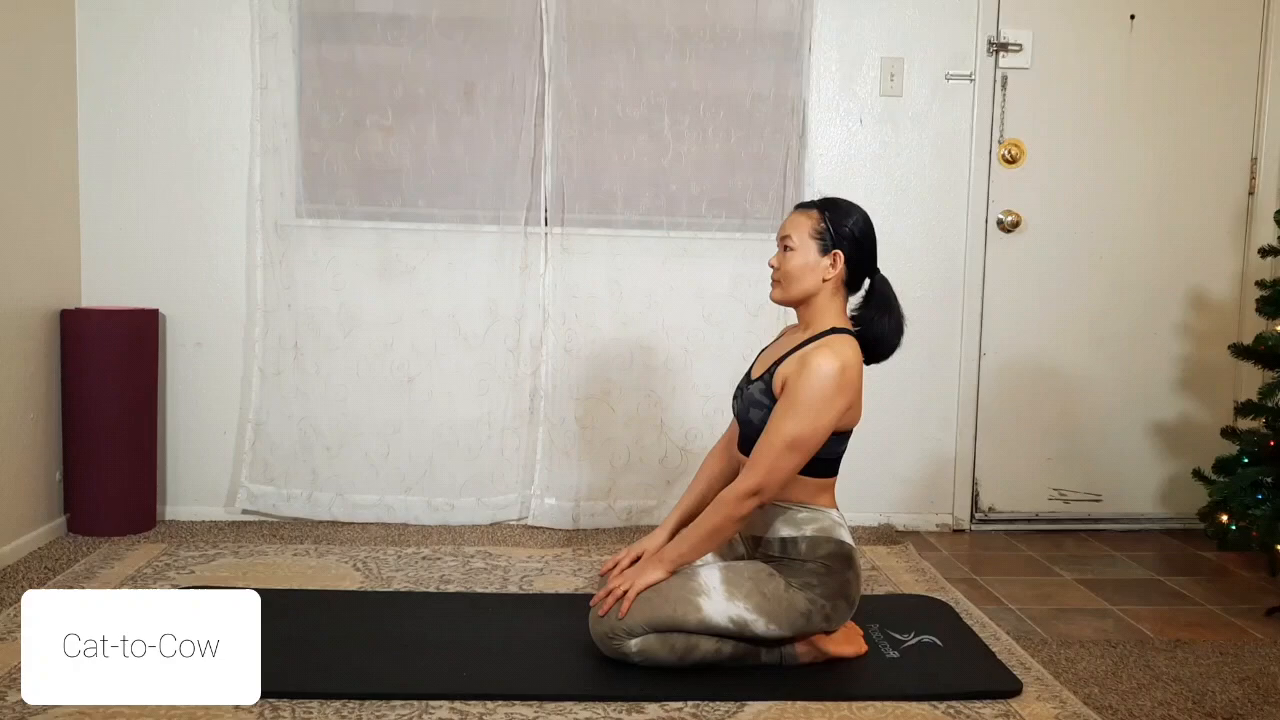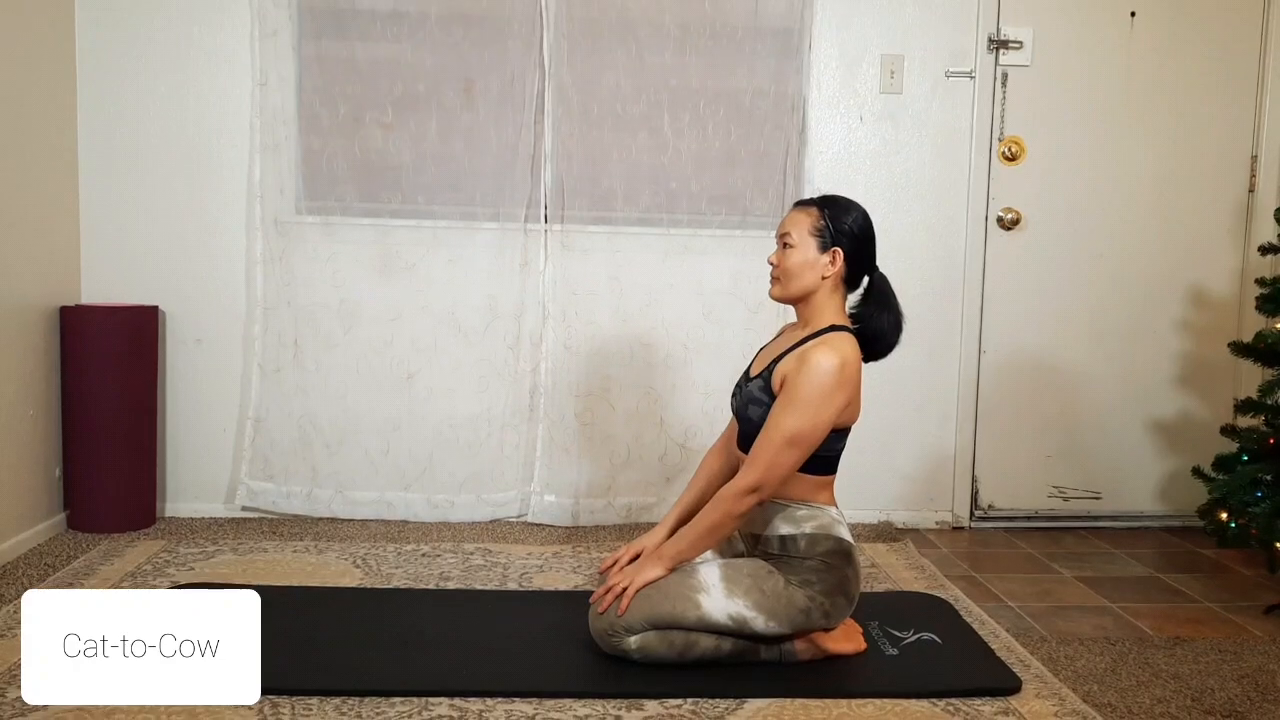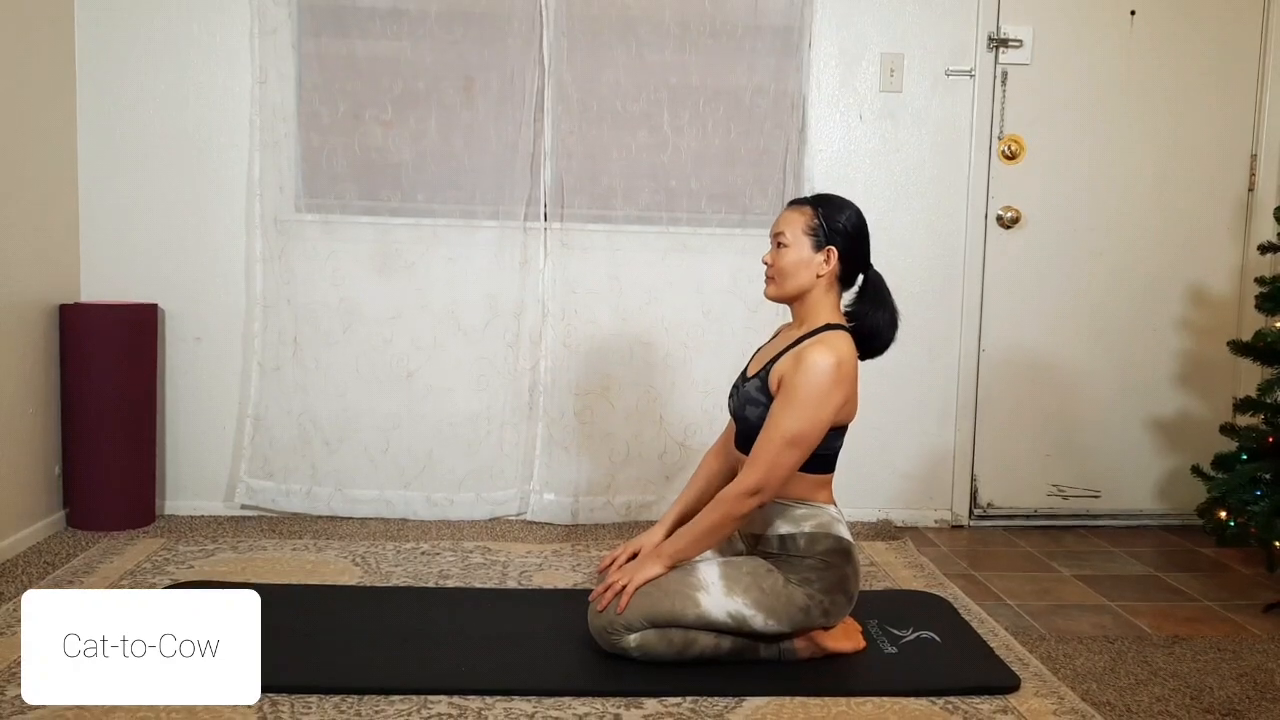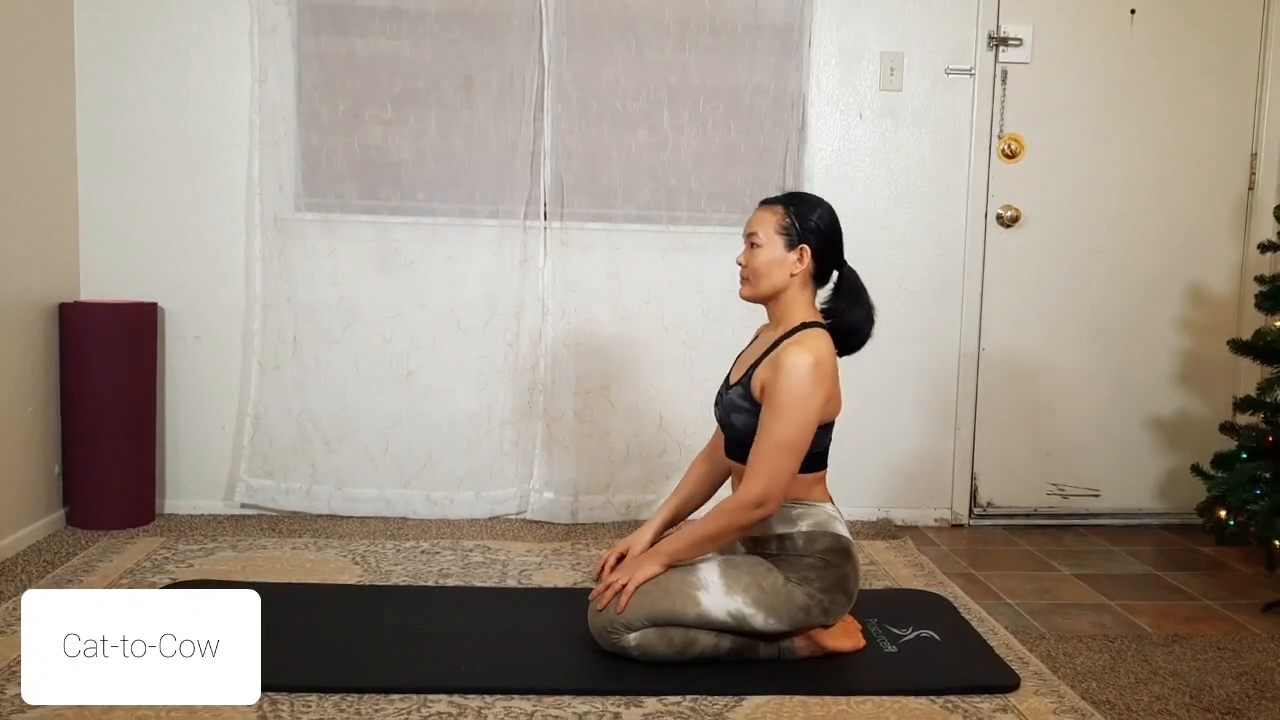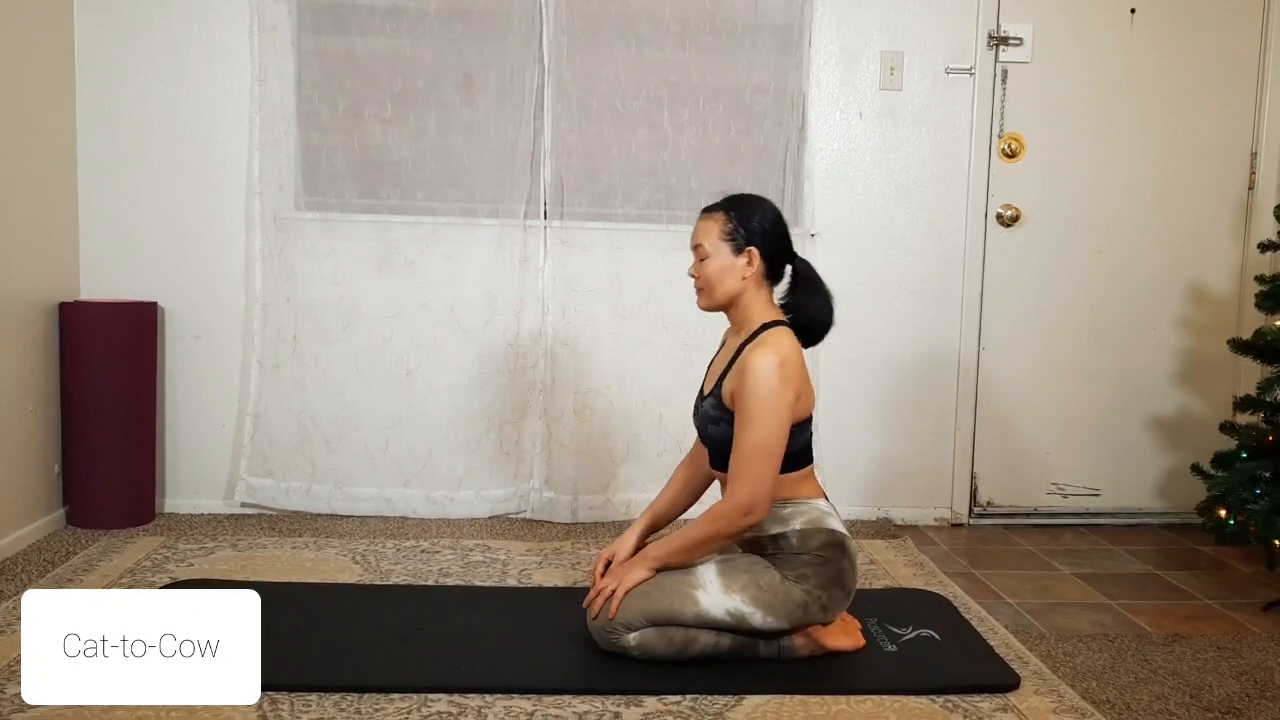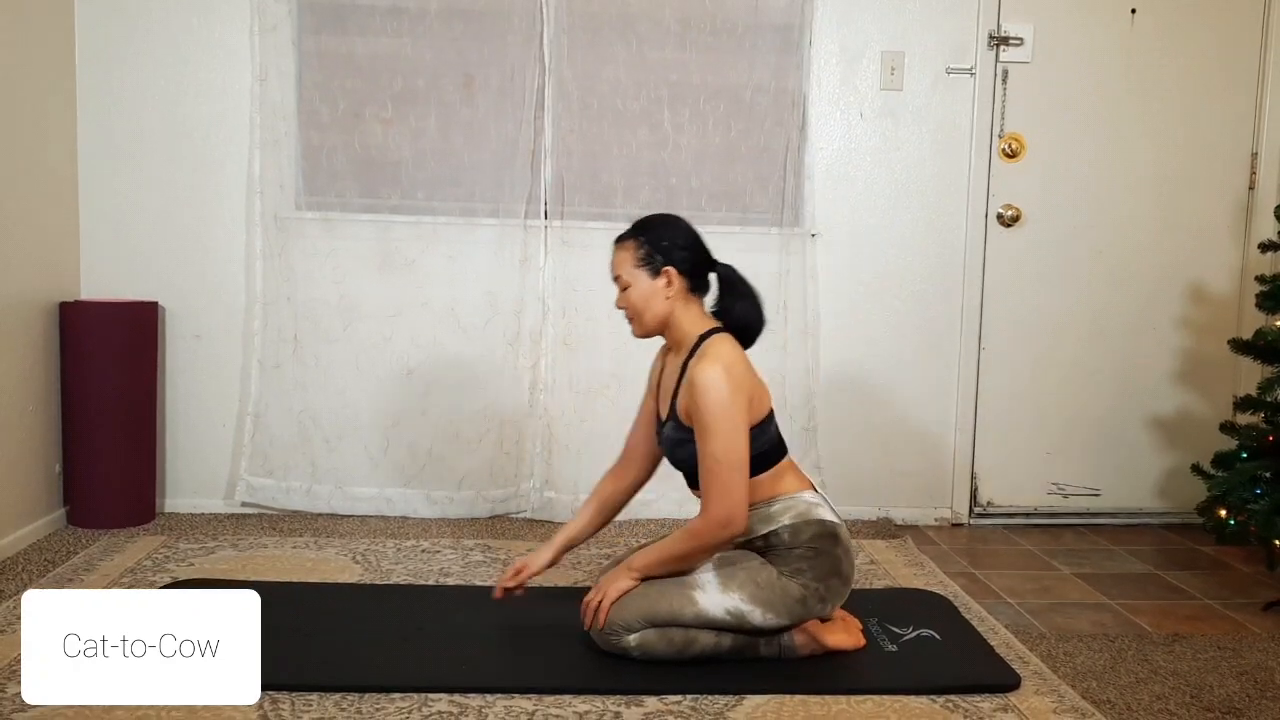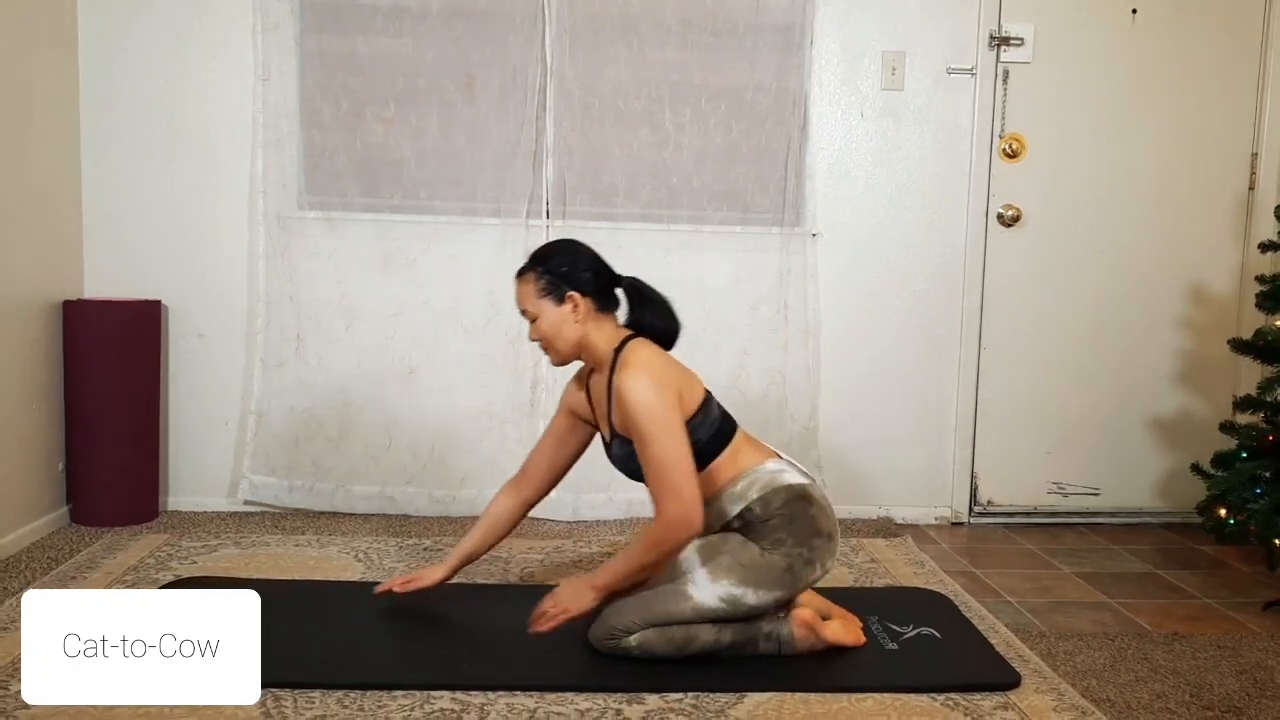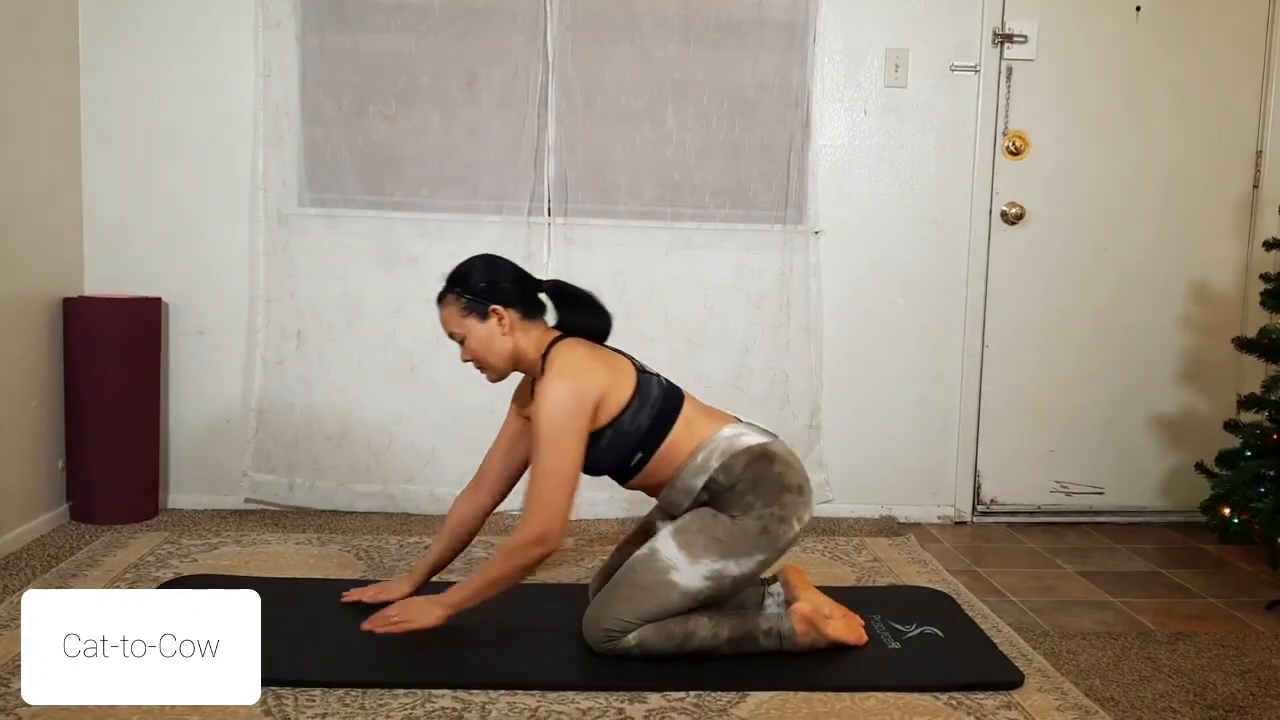
dt=0.3s
person 1, frame 1
left shoulder: (829, 362)
right shoulder: (793, 340)
left elbow: (753, 488)
right elbow: (730, 449)
left wrist: (664, 562)
right wrist: (663, 533)
left hip: (806, 568)
right hip: (759, 541)
left knee: (616, 624)
right knee: (616, 589)
left ankle: (804, 643)
right ankle: (798, 629)
person 1, frame 2
left shoulder: (828, 359)
right shoulder: (793, 338)
left elbow: (752, 485)
right elbow: (729, 448)
left wrist: (662, 559)
right wrist: (663, 531)
left hip: (805, 567)
right hip: (758, 538)
left knee: (614, 620)
right knee: (615, 586)
left ankle: (802, 639)
right ankle: (797, 625)
person 1, frame 3
left shoulder: (824, 359)
right shoulder: (789, 337)
left elbow: (754, 488)
right elbow: (729, 448)
left wrist: (663, 557)
right wrist: (662, 529)
left hip: (804, 565)
right hip: (760, 539)
left knee: (613, 618)
right knee: (615, 585)
left ankle: (799, 639)
right ankle: (797, 625)
person 1, frame 4
left shoulder: (802, 358)
right shoulder: (770, 339)
left elbow: (758, 498)
right elbow: (719, 454)
left wrist: (659, 558)
right wrist: (651, 531)
left hip: (804, 564)
right hip: (761, 542)
left knee: (613, 618)
right knee: (613, 586)
left ankle: (801, 636)
right ankle: (796, 622)
person 1, frame 5
left shoulder: (768, 360)
right shoulder: (738, 341)
left elbow: (744, 506)
right elbow: (702, 460)
left wrist: (645, 560)
right wrist: (636, 537)
left hip: (801, 563)
right hip: (762, 544)
left knee: (614, 619)
right knee: (613, 587)
left ankle: (796, 637)
right ankle: (793, 619)
person 1, frame 6
left shoulder: (713, 371)
right shoulder: (672, 359)
left elbow: (722, 521)
right elbow: (628, 471)
left wrist: (631, 570)
right wrist: (551, 551)
left hip: (800, 558)
right hip: (758, 543)
left knee: (615, 622)
right knee: (616, 590)
left ankle: (794, 635)
right ankle: (784, 613)
person 1, frame 7
left shoulder: (639, 381)
right shoulder: (587, 388)
left elbow: (677, 524)
right elbow: (526, 486)
left wrist: (592, 588)
right wrist: (444, 567)
left hip: (784, 526)
right hip: (739, 521)
left knee: (614, 627)
right knee: (620, 589)
left ankle: (790, 628)
right ankle: (776, 597)
person 1, frame 8
left shoulder: (563, 385)
right shoulder: (537, 389)
left elbow: (540, 534)
right elbow: (482, 493)
left wrist: (443, 605)
right wrist: (412, 580)
left hip: (755, 493)
right hip: (713, 493)
left knee: (608, 629)
right knee: (611, 592)
left ankle: (791, 624)
right ankle: (776, 591)
